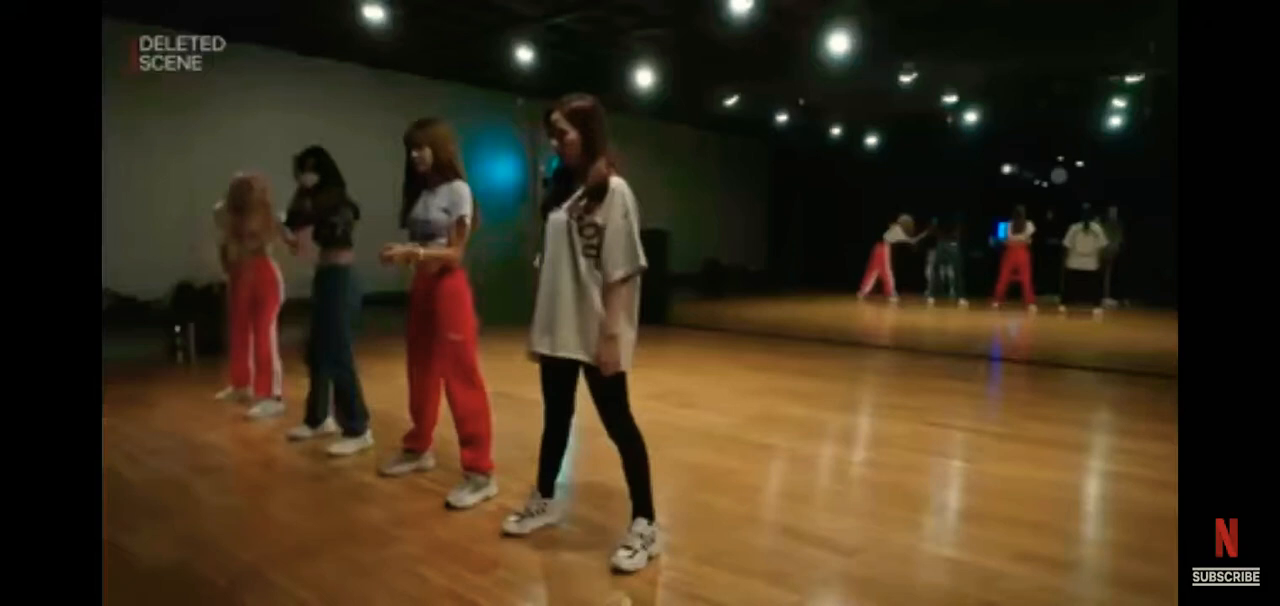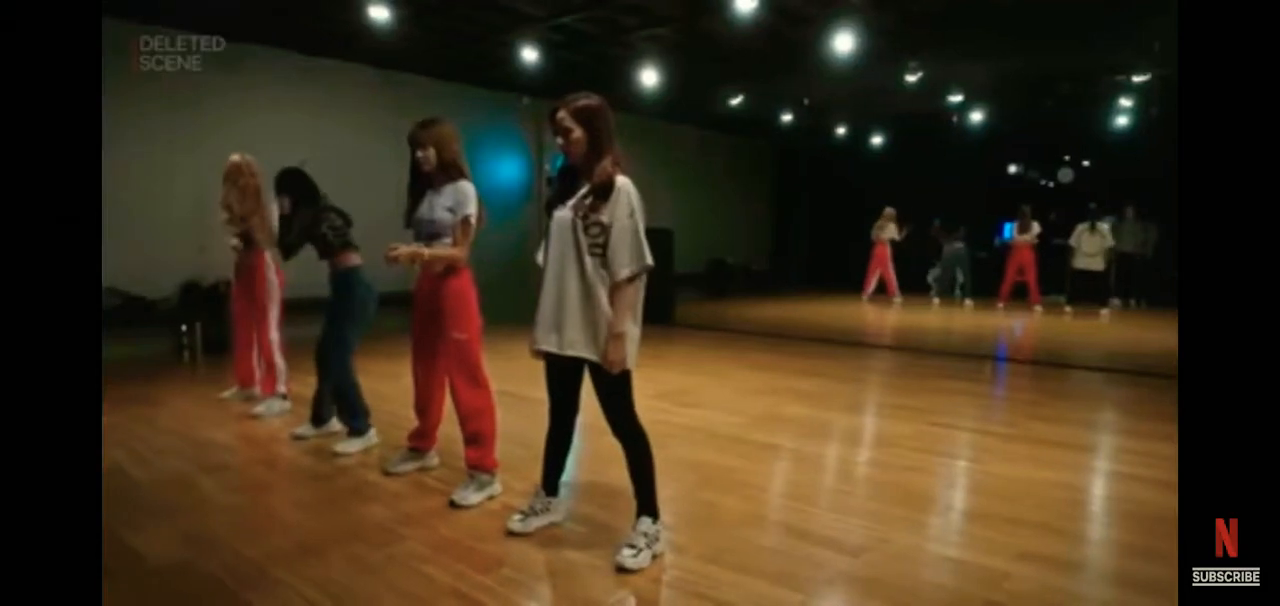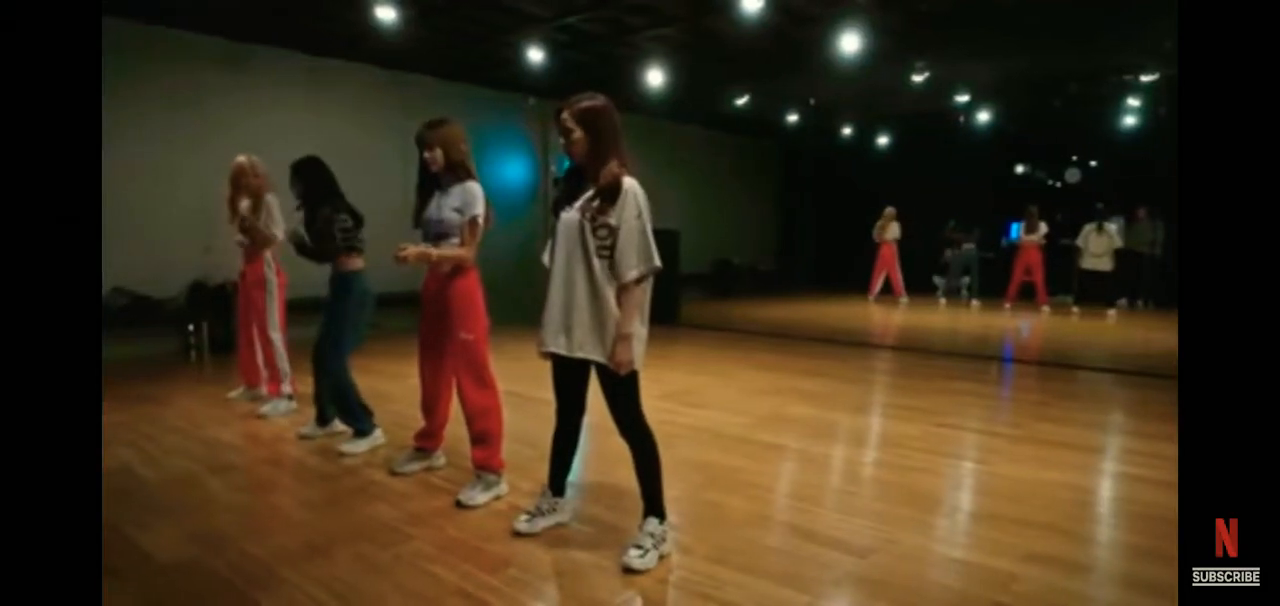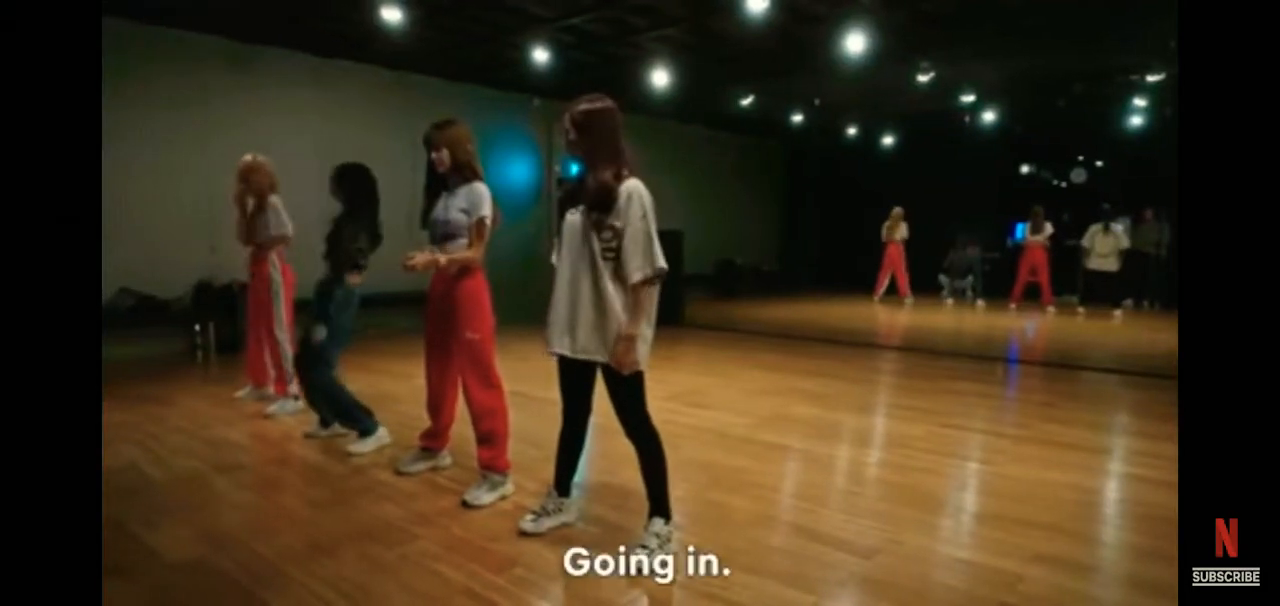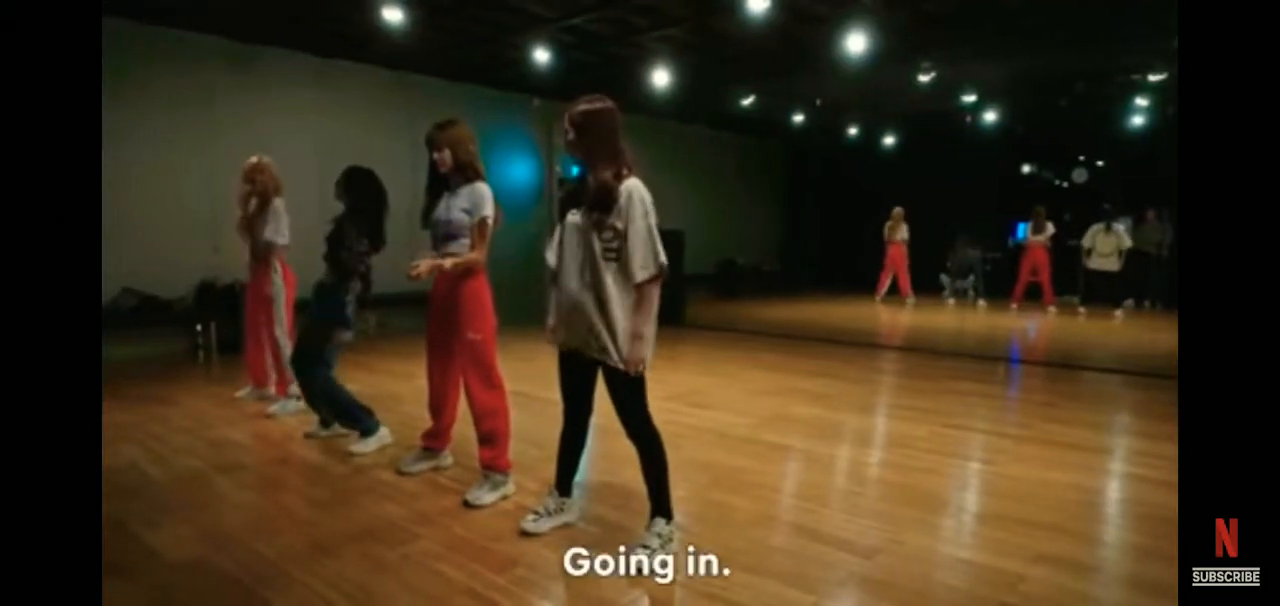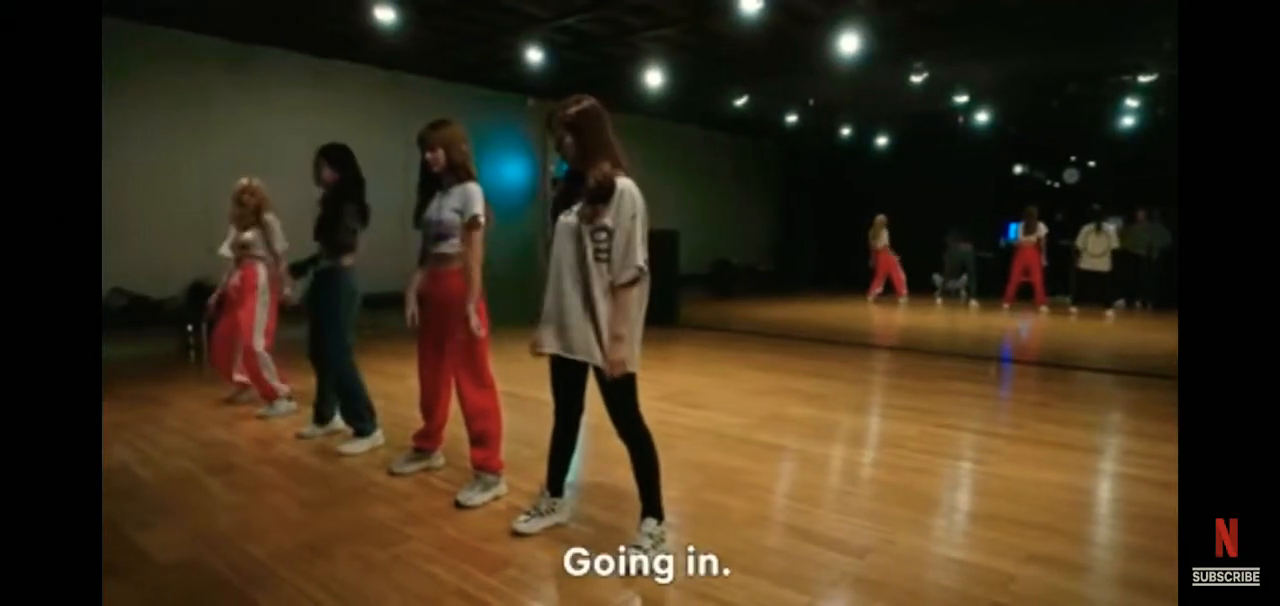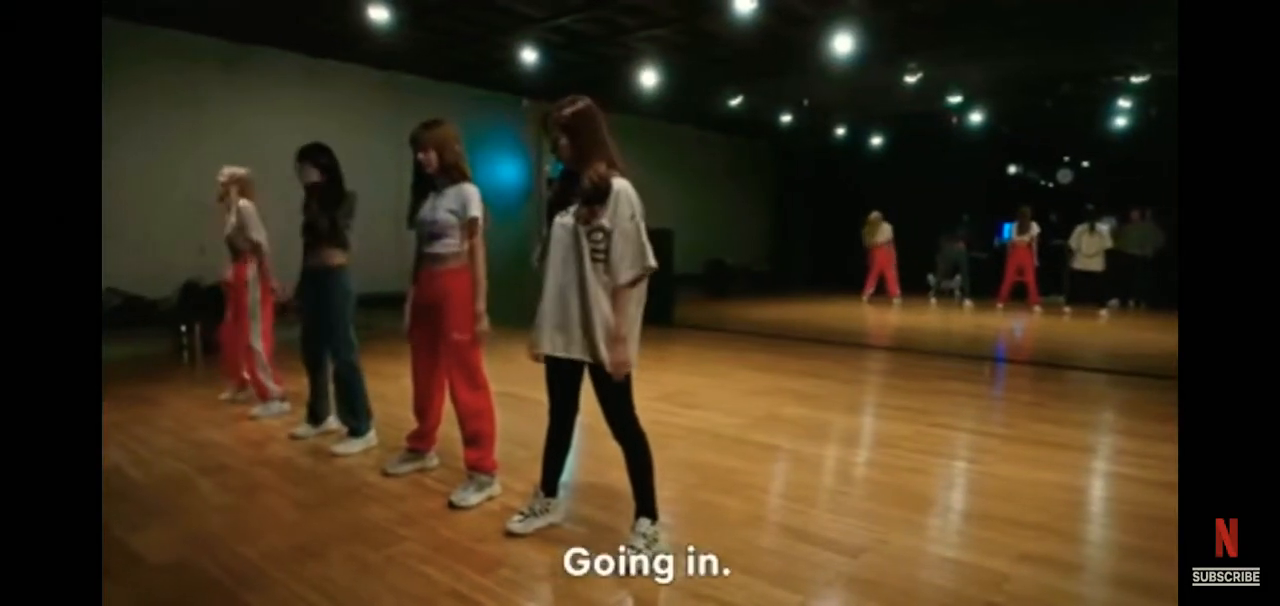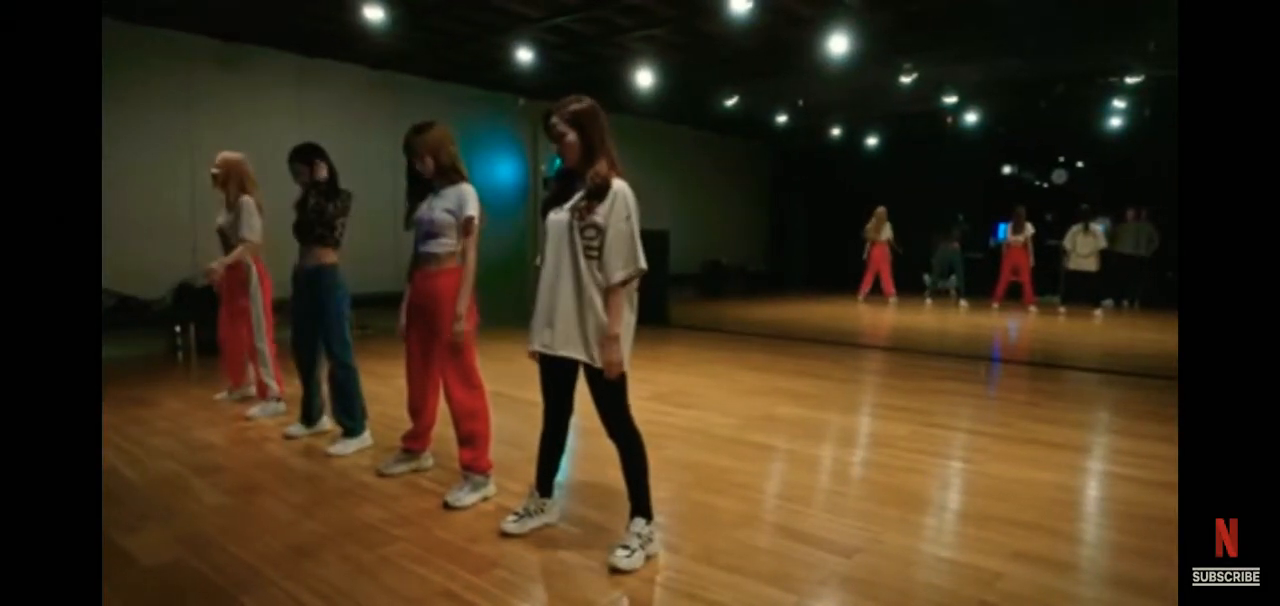
dt=0.4s
person 1, frame 1
left shoulder: (613, 191)
right shoulder: (561, 191)
left elbow: (622, 272)
right elbow: (549, 267)
left wrist: (611, 335)
right wrist: (538, 327)
left hip: (596, 334)
right hip: (558, 331)
left knee: (617, 423)
right knee: (555, 417)
left ankle: (645, 524)
right ankle: (545, 500)
person 1, frame 2
left shoulder: (618, 190)
right shoulder: (565, 189)
left elbow: (628, 272)
right elbow: (552, 265)
left wrist: (618, 334)
right wrist: (541, 324)
left hip: (602, 333)
right hip: (562, 329)
left knee: (622, 422)
right knee: (560, 415)
left ankle: (649, 523)
right ankle: (549, 498)
person 1, frame 3
left shoulder: (625, 190)
right shoulder: (573, 191)
left elbow: (635, 273)
right elbow: (558, 265)
left wrist: (625, 335)
right wrist: (547, 324)
left hip: (608, 333)
right hip: (568, 330)
left knee: (629, 423)
right knee: (567, 416)
left ankle: (655, 523)
right ankle: (555, 499)
person 1, frame 4
left shoulder: (630, 193)
right shoulder: (579, 191)
left elbow: (645, 274)
right elbow: (565, 265)
left wrist: (630, 335)
right wrist: (555, 321)
left hip: (614, 335)
right hip: (574, 330)
left knee: (635, 423)
right knee: (573, 415)
left ankle: (660, 522)
right ankle: (561, 498)
person 1, frame 5
left shoulder: (630, 193)
right shoulder: (579, 192)
left elbow: (647, 273)
left wrist: (639, 335)
right wrist: (555, 313)
left hip: (615, 334)
right hip: (576, 329)
left knee: (636, 423)
right knee: (574, 415)
left ankle: (662, 522)
right ankle: (562, 498)
person 1, frame 6
left shoulder: (622, 192)
right shoulder: (571, 192)
left elbow: (628, 274)
right elbow: (558, 270)
left wrist: (618, 337)
right wrist: (545, 324)
left hip: (605, 333)
right hip: (566, 330)
left knee: (627, 423)
right knee: (565, 416)
left ankle: (653, 523)
right ankle: (553, 500)
person 1, frame 7
left shoulder: (618, 193)
left elbow: (629, 274)
right elbow: (552, 269)
left wrist: (620, 337)
right wrist: (540, 327)
left hip: (602, 334)
right hip: (562, 331)
left knee: (621, 424)
right knee: (560, 418)
left ankle: (647, 523)
right ankle: (548, 500)
person 1, frame 8
left shoulder: (614, 192)
right shoulder: (563, 192)
left elbow: (620, 274)
right elbow: (550, 268)
left wrist: (613, 337)
right wrist: (538, 328)
left hip: (597, 334)
right hip: (557, 331)
left knee: (617, 424)
right knee: (555, 417)
left ankle: (642, 525)
right ankle: (542, 501)
person 2, frame 1
left shoulder: (457, 190)
right shoulder: (420, 191)
left elbow: (454, 253)
right elbow: (418, 244)
left wrist: (413, 253)
right wrist: (402, 254)
left hip: (448, 287)
right hip: (421, 287)
left knee: (461, 379)
right knee: (421, 373)
left ankle: (480, 472)
right ankle: (418, 449)
person 2, frame 2
left shoulder: (461, 190)
right shoulder: (424, 191)
left elbow: (460, 253)
right elbow: (424, 245)
left wrist: (417, 254)
right wrist: (407, 253)
left hip: (453, 287)
right hip: (426, 285)
left knee: (466, 378)
right knee: (426, 372)
left ankle: (484, 471)
right ankle: (423, 447)
person 2, frame 3
left shoulder: (470, 190)
right shoulder: (433, 191)
left elbow: (468, 253)
right elbow: (431, 244)
left wrist: (426, 254)
right wrist: (416, 254)
left hip: (461, 287)
right hip: (433, 286)
left knee: (473, 378)
right knee: (433, 373)
left ankle: (491, 471)
right ankle: (429, 447)
person 2, frame 4
left shoulder: (476, 191)
right shoulder: (440, 192)
left elbow: (476, 255)
right elbow: (439, 246)
left wrist: (434, 259)
right wrist: (424, 258)
left hip: (467, 288)
right hip: (439, 288)
left knee: (479, 379)
right knee: (438, 373)
left ankle: (496, 471)
right ankle: (435, 447)
person 2, frame 5
left shoulder: (479, 192)
right shoulder: (442, 194)
left elbow: (479, 256)
right elbow: (440, 248)
left wrist: (437, 265)
right wrist: (427, 260)
left hip: (468, 289)
right hip: (441, 290)
left knee: (481, 380)
right knee: (440, 374)
left ankle: (498, 471)
right ankle: (436, 447)
person 2, frame 6
left shoulder: (469, 192)
right shoulder: (434, 194)
left elbow: (475, 254)
right elbow: (426, 253)
left wrist: (472, 308)
right wrist: (413, 291)
left hip: (458, 289)
right hip: (432, 290)
left knee: (472, 381)
right knee: (431, 376)
left ankle: (489, 472)
right ankle: (428, 448)
person 2, frame 7
left shoulder: (465, 192)
right shoulder: (427, 195)
left elbow: (477, 255)
right elbow: (420, 253)
left wrist: (480, 308)
right wrist: (411, 297)
left hip: (455, 290)
right hip: (426, 290)
left knee: (467, 382)
right knee: (425, 377)
left ankle: (483, 472)
right ankle: (422, 448)
person 2, frame 8
left shoulder: (462, 193)
right shoulder: (424, 195)
left elbow: (469, 256)
right elbow: (418, 253)
left wrist: (461, 310)
right wrist: (406, 299)
left hip: (448, 288)
right hip: (421, 289)
left knee: (461, 382)
right knee: (419, 377)
left ankle: (478, 472)
right ankle: (416, 448)
person 3, frame 1
left shoulder: (332, 196)
right shoulder: (326, 199)
left elbow: (295, 221)
right elbow: (297, 225)
left wrist: (305, 189)
left hip: (337, 282)
right hip: (328, 280)
left knee: (338, 357)
right knee: (317, 354)
left ankle: (358, 431)
right ankle: (318, 419)
person 3, frame 2
left shoulder: (308, 213)
right shoulder: (319, 211)
left elbow: (286, 251)
right elbow: (292, 248)
left wrist: (284, 216)
right wrist: (288, 217)
left hip: (352, 286)
right hip: (345, 285)
left knee: (338, 359)
right knee: (326, 355)
left ankle: (362, 430)
right ankle: (324, 419)
person 3, frame 3
left shoulder: (323, 211)
right shoulder: (332, 207)
left elbow: (322, 254)
left wrist: (297, 241)
left hip: (350, 287)
right hip: (345, 286)
left knee: (332, 362)
right knee: (323, 356)
left ankle: (367, 430)
right ankle: (327, 419)
person 3, frame 4
left shoulder: (350, 223)
right shoulder: (358, 220)
left elbow: (341, 272)
left wrist: (322, 320)
left hip: (337, 300)
right hip: (339, 297)
left knee: (317, 370)
right knee: (306, 363)
left ankle: (372, 430)
right ankle: (331, 420)
person 3, frame 5
left shoulder: (351, 226)
right shoulder: (360, 223)
left elbow: (347, 275)
right elbow: (359, 271)
left wrist: (345, 323)
left hip: (333, 301)
right hip: (328, 297)
left knee: (316, 371)
right knee: (302, 362)
left ankle: (372, 429)
right ankle: (331, 420)
person 3, frame 6
left shoulder: (348, 205)
right shoulder: (332, 202)
left elbow: (336, 250)
left wrist: (300, 268)
right wrist: (306, 270)
left hip: (339, 282)
right hip: (325, 282)
left knee: (339, 357)
right knee: (321, 354)
left ankle: (368, 430)
right ankle: (327, 417)
person 3, frame 7
left shoulder: (343, 199)
right shoulder: (315, 201)
left elbow: (327, 224)
left wrist: (312, 190)
right wrist: (301, 283)
left hip: (334, 280)
right hip: (312, 280)
left knee: (343, 355)
right knee: (313, 352)
left ankle: (362, 430)
right ankle: (321, 417)
person 3, frame 8
left shoulder: (339, 198)
right shoulder: (307, 201)
left elbow: (318, 216)
left wrist: (320, 184)
left hip: (327, 279)
right hip: (303, 279)
left knee: (338, 354)
right knee: (304, 351)
left ankle: (357, 430)
right ankle: (313, 417)
person 4, frame 1
left shoulder: (267, 216)
right shoulder: (223, 212)
right elbow: (226, 246)
left hip: (264, 274)
right hip: (240, 274)
left knee: (264, 334)
right knee: (238, 331)
left ankle: (271, 396)
right ankle: (242, 384)
person 4, frame 2
left shoulder: (264, 204)
right shoulder: (233, 203)
left elbow: (271, 241)
right elbow: (233, 234)
left wrist: (257, 219)
right wrist: (234, 240)
left hip: (263, 269)
right hip: (242, 268)
left knee: (267, 332)
right knee: (242, 329)
left ankle: (278, 395)
right ankle: (248, 384)
person 4, frame 3
left shoulder: (267, 201)
right shoulder: (243, 202)
left elbow: (273, 238)
right elbow: (242, 236)
left wrist: (250, 221)
right wrist: (240, 222)
left hip: (266, 270)
right hip: (248, 267)
left knee: (270, 332)
right knee: (247, 329)
left ankle: (284, 394)
right ankle: (254, 384)
person 4, frame 4
left shoulder: (271, 201)
right shoulder: (251, 203)
left elbow: (285, 235)
right elbow: (246, 235)
left wrist: (256, 240)
right wrist: (246, 238)
left hip: (274, 270)
right hip: (257, 269)
left knee: (278, 331)
right knee: (257, 329)
left ankle: (290, 394)
right ankle: (262, 383)
person 4, frame 5
left shoulder: (275, 204)
right shoulder: (252, 205)
left elbow: (278, 245)
right elbow: (251, 240)
left wrist: (271, 280)
left hip: (274, 274)
right hip: (258, 272)
left knee: (278, 334)
right knee: (257, 332)
left ankle: (291, 395)
right ankle: (263, 383)
person 4, frame 6
left shoulder: (268, 221)
right shoulder: (236, 225)
left elbow: (279, 257)
right elbow: (232, 264)
left wrist: (283, 287)
right wrist: (217, 295)
left hip: (260, 282)
right hip: (238, 284)
left knee: (253, 343)
right knee: (224, 339)
left ankle: (281, 397)
right ankle: (246, 384)
person 4, frame 7
left shoulder: (244, 206)
right shoulder: (232, 209)
left elbow: (260, 244)
left wrist: (268, 279)
left hip: (252, 275)
right hip: (241, 276)
left knee: (253, 338)
right knee: (231, 334)
left ankle: (275, 398)
right ankle: (244, 385)
person 4, frame 8
left shoulder: (245, 202)
right shoulder: (227, 202)
left elbow: (249, 244)
right elbow: (230, 242)
left wrist: (221, 264)
right wrist: (222, 268)
left hip: (249, 273)
right hip: (233, 274)
left knee: (257, 336)
right knee: (230, 333)
left ankle: (273, 398)
right ankle: (241, 385)
